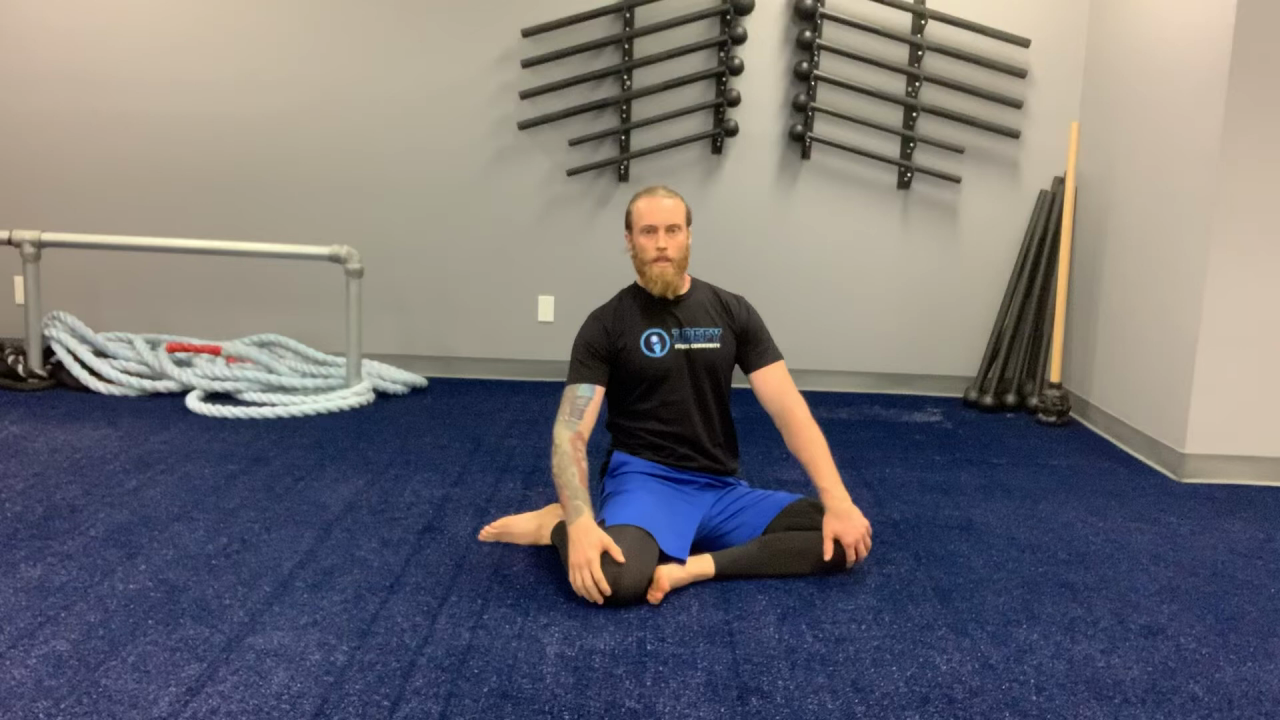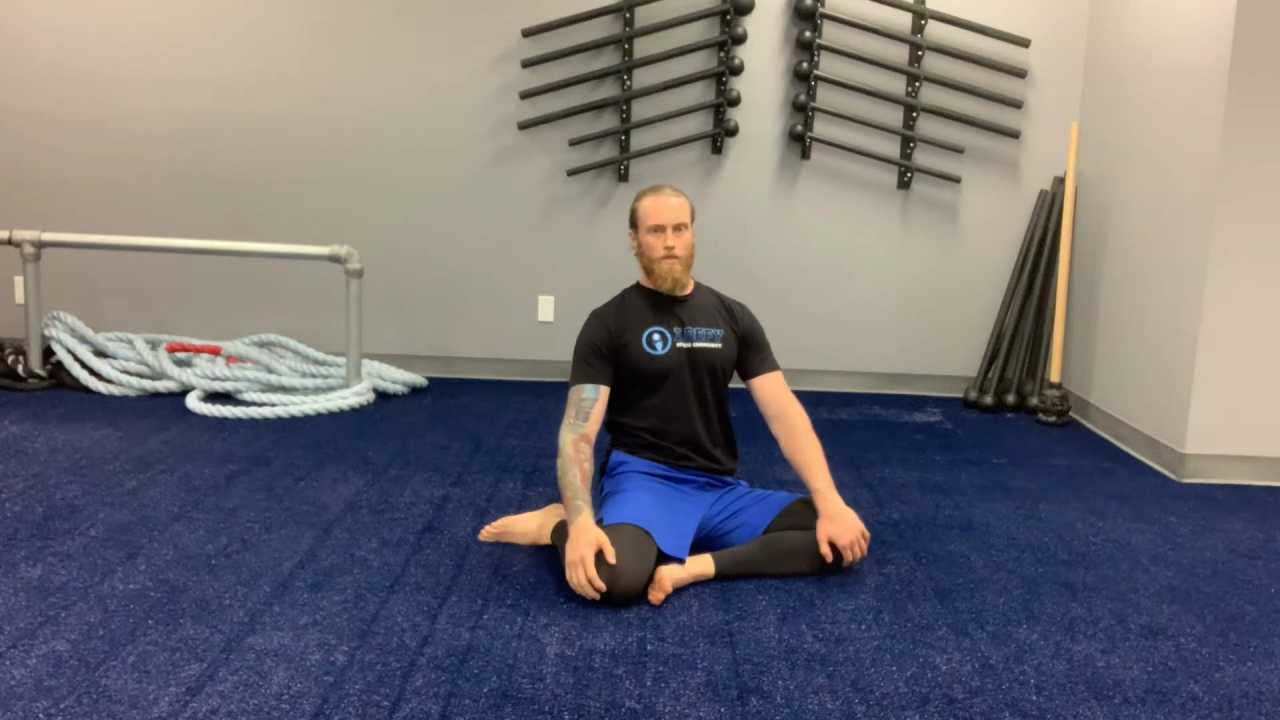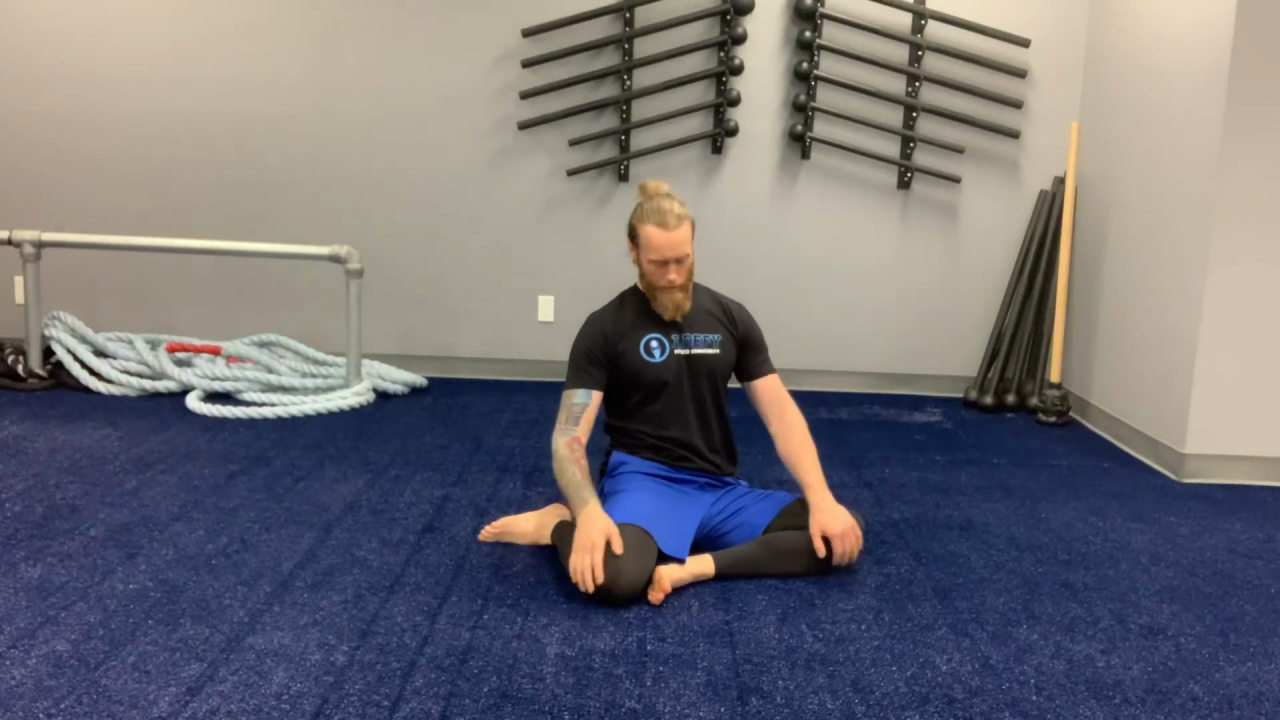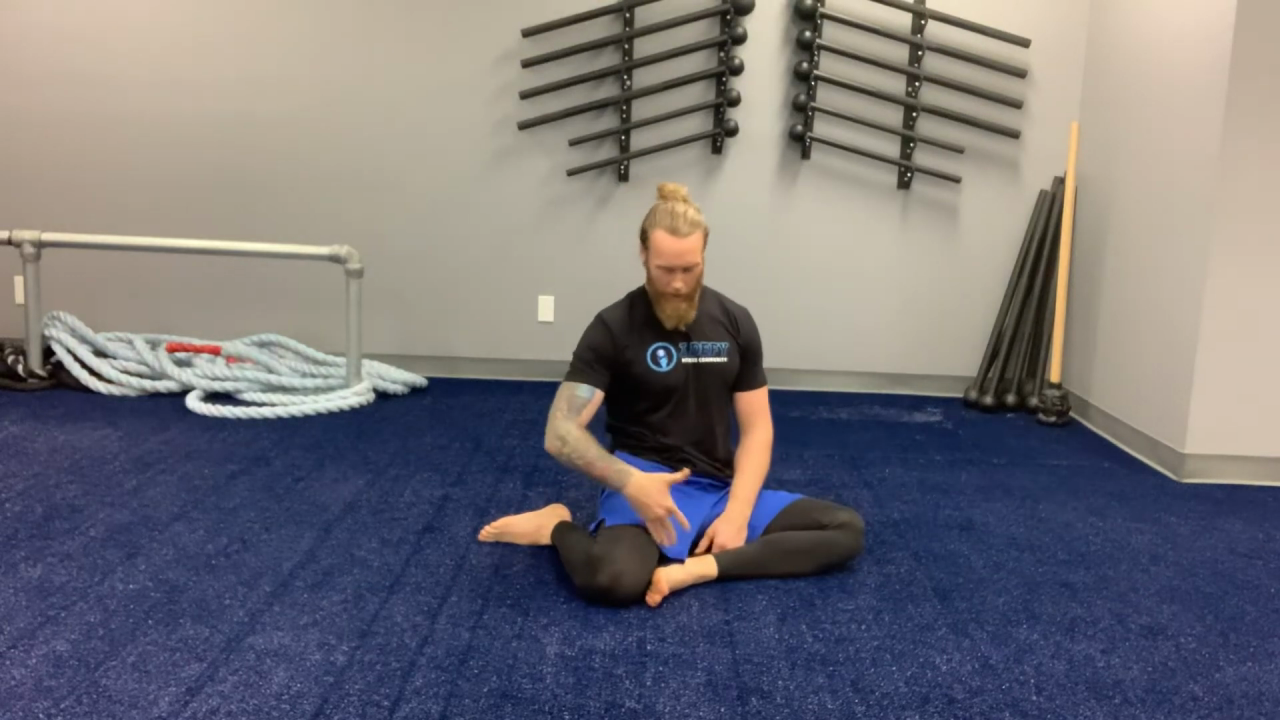
dt=1s
person 1, frame 1
left shoulder: (732, 311)
right shoulder: (606, 325)
left elbow: (786, 407)
right elbow: (571, 432)
left wrist: (836, 500)
right wrist: (581, 524)
left hip: (721, 489)
right hip: (645, 480)
left knee: (844, 540)
right knee: (618, 579)
left ankle: (694, 567)
right ankle: (558, 524)
person 1, frame 2
left shoulder: (733, 316)
right shoulder: (608, 323)
left elbow: (783, 413)
right elbow: (578, 430)
left wrist: (830, 502)
right wrist: (581, 522)
left hip: (720, 489)
right hip: (643, 480)
left knee: (841, 540)
right knee: (615, 578)
left ankle: (694, 567)
right ankle: (558, 524)
person 1, frame 3
left shoulder: (731, 317)
right shoulder: (606, 327)
left elbow: (781, 413)
right elbow: (567, 439)
left wrist: (819, 498)
right wrist: (588, 510)
left hip: (720, 489)
right hip: (643, 481)
left knee: (842, 532)
right knee: (615, 577)
left ankle: (694, 567)
right ankle: (556, 526)
person 1, frame 4
left shoulder: (735, 322)
right shoulder: (613, 328)
left elbow: (756, 429)
right elbow: (560, 432)
left wrist: (737, 514)
right wrist: (629, 481)
left hip: (721, 488)
right hip: (646, 486)
left knee: (847, 529)
right knee: (613, 578)
left ankle: (695, 569)
right ankle: (556, 527)
